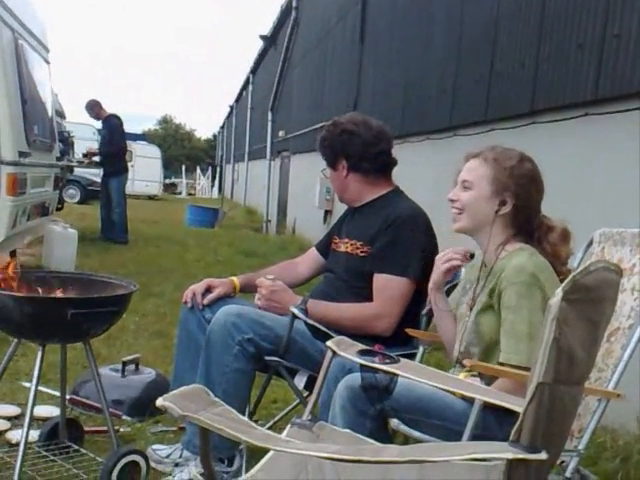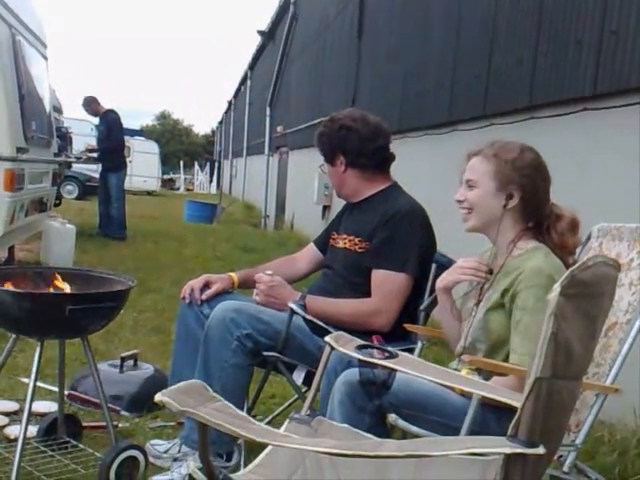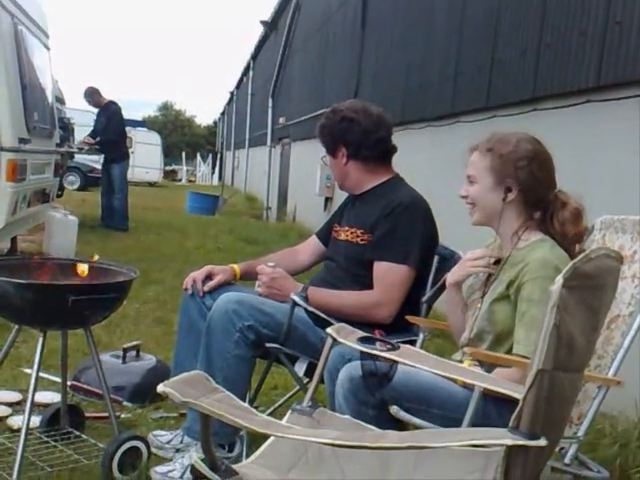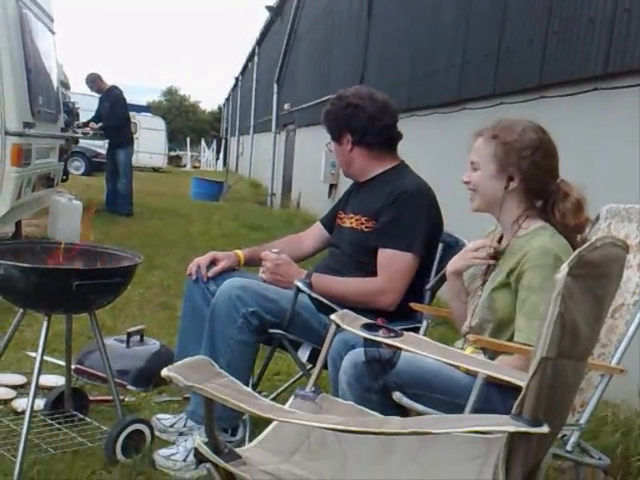
dt=0.4s
person 1, frame 1
left shoulder: (404, 220)
right shoulder: (354, 215)
left elbow: (383, 319)
right elbow: (302, 266)
left wrist: (297, 306)
right wrist: (234, 282)
right hip: (316, 324)
left knee: (233, 323)
right knee: (201, 307)
right ankle: (193, 433)
person 1, frame 2
left shoulder: (402, 216)
right shoulder: (353, 210)
left elbow: (381, 315)
right elbow: (300, 261)
left wrist: (295, 300)
right wrist: (233, 278)
right hip: (313, 320)
left knee: (231, 319)
right knee: (200, 301)
right ankle: (192, 428)
person 1, frame 3
left shoulder: (404, 208)
right shoulder: (355, 203)
left elbow: (383, 307)
right elbow: (302, 253)
left wrist: (297, 293)
right wrist: (235, 269)
right hip: (317, 312)
left knee: (234, 309)
right knee: (202, 293)
left ankle: (213, 443)
right ankle: (192, 418)
person 1, frame 4
left shoulder: (409, 195)
right shoulder: (360, 189)
left elbow: (387, 294)
right elbow: (307, 240)
left wrist: (302, 280)
right wrist: (240, 255)
right hip: (320, 297)
left knee: (237, 295)
right knee: (206, 279)
left ankle: (216, 428)
right ankle: (197, 405)
person 2, frame 1
left shoulder: (521, 269)
right shoulder: (483, 264)
left elbow: (517, 386)
right elbow: (460, 351)
left wrist: (453, 396)
right wrist: (436, 289)
left hip: (504, 417)
right hip: (473, 396)
left knee: (358, 389)
person 2, frame 2
left shoulder: (536, 271)
right shoulder: (491, 258)
left elbow: (522, 384)
right elbow: (463, 346)
left wrist: (451, 388)
right wrist: (443, 291)
left hip: (501, 413)
left knee: (357, 385)
right knee: (345, 362)
person 2, frame 3
left shoulder: (540, 263)
right shoulder: (496, 250)
left elbow: (525, 376)
left wrist: (450, 380)
right wrist: (453, 285)
left hip: (503, 405)
left knee: (359, 379)
right knee: (345, 358)
person 2, frame 4
left shoulder: (540, 251)
right shoulder: (500, 239)
left elbow: (526, 364)
left wrist: (454, 366)
right wrist: (453, 274)
left hip: (507, 392)
left knee: (363, 365)
right knee: (348, 344)
person 3, frame 1
left shoulder: (114, 123)
right shoulder: (106, 124)
left elbow: (119, 148)
left wrist: (98, 152)
right wrist: (96, 153)
left hip: (117, 171)
right hip: (108, 171)
left knee: (117, 205)
right knee: (105, 204)
left ankle: (120, 236)
right ankle: (107, 233)
person 3, frame 2
left shoulder: (112, 118)
right shoulder: (103, 120)
left elbow: (117, 143)
left wrist: (97, 148)
right wrist: (94, 148)
left hip: (116, 167)
right hip: (106, 166)
left knee: (116, 200)
right knee: (104, 199)
left ankle: (119, 232)
right ankle: (105, 229)
person 3, frame 3
left shoulder: (113, 110)
right shoulder: (101, 112)
left elbow: (114, 135)
right elbow: (96, 130)
left wrist: (95, 142)
right wrist: (87, 139)
left hip: (119, 158)
right hip: (108, 157)
left knee: (119, 191)
right knee: (106, 191)
left ankle: (121, 223)
right ankle: (107, 220)
person 3, frame 4
left shoulder: (116, 95)
right shoulder: (103, 98)
left elbow: (119, 120)
right elbow: (98, 116)
left wrist: (99, 127)
right wrist: (85, 124)
left hip: (124, 142)
right hip: (113, 142)
left knee: (123, 176)
right knee: (111, 175)
left ankle: (125, 208)
right ankle: (111, 205)
